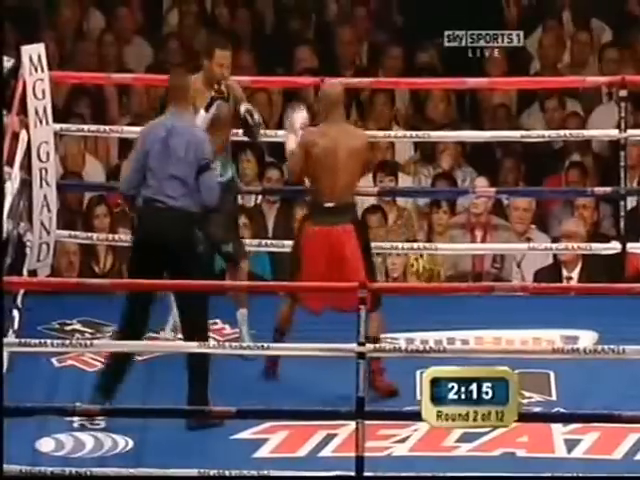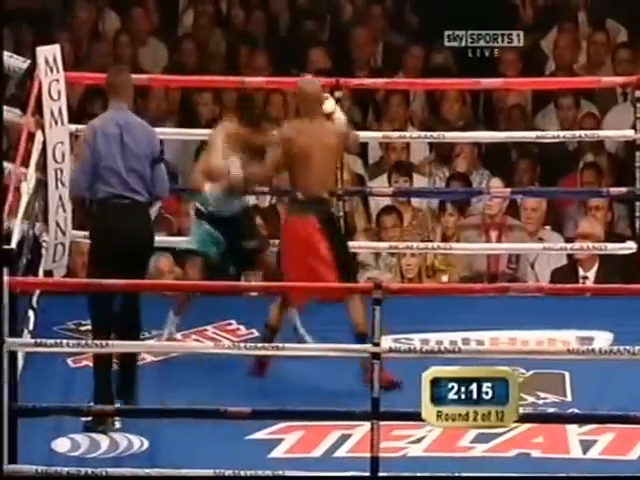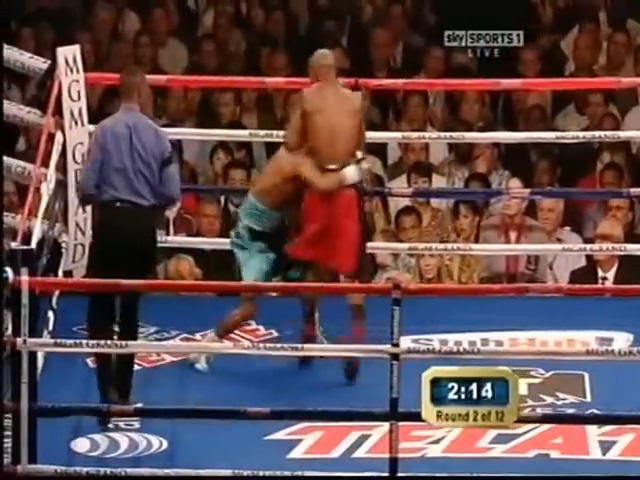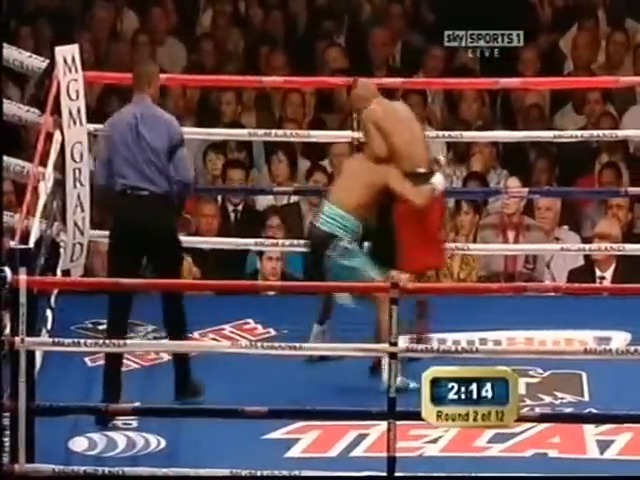
dt=0.5s
person 1, frame 1
left shoulder: (149, 132)
right shoulder: (198, 137)
left elbow: (128, 187)
right elbow: (209, 197)
right wrist: (192, 201)
left hip: (149, 223)
right hip: (181, 227)
left knee: (135, 311)
right knee: (194, 319)
left ankle: (104, 393)
right ankle: (198, 407)
person 1, frame 2
left shoulder: (94, 129)
right shoulder: (146, 131)
left elbow: (78, 188)
right elbow: (161, 189)
left hip: (108, 220)
right hip: (140, 221)
left knee: (102, 314)
right knee: (129, 309)
left ankle: (104, 408)
right ankle: (127, 393)
person 1, frame 3
left shoulder: (104, 130)
right shoulder: (157, 133)
left elbow: (86, 187)
right elbow: (172, 193)
left wrist: (95, 200)
left hip: (111, 222)
right hip: (143, 225)
left knee: (101, 312)
right knee: (130, 311)
left ankle: (110, 390)
right ankle: (122, 392)
person 1, frame 4
left shoulder: (115, 123)
right shoulder: (167, 123)
left elbow: (102, 179)
right elbow: (185, 178)
right wrist: (177, 205)
left hip: (123, 211)
right hip: (158, 212)
left knee: (119, 307)
right knee: (172, 300)
left ankle: (110, 399)
right ankle: (184, 381)
person 2, frame 1
left shoulder: (310, 136)
right shoulder: (362, 138)
left elbow: (294, 173)
left wrist: (293, 133)
left hip: (316, 221)
right hip: (347, 223)
left knee: (294, 292)
right knee: (371, 300)
left ankle: (273, 360)
right ankle: (376, 373)
person 2, frame 2
left shoulder: (288, 131)
right shoulder: (338, 131)
left elbow: (266, 173)
right elbow: (349, 142)
left wrist: (243, 174)
right wrist: (336, 112)
left hip: (295, 215)
right hip: (320, 215)
left knee: (288, 290)
right knee: (351, 289)
left ankle: (262, 358)
right ankle: (371, 363)
person 2, frame 3
left shoulder: (306, 98)
right shoulder: (355, 100)
left elbow: (291, 143)
right elbow: (360, 146)
right hip: (349, 186)
left knee: (317, 265)
right knee: (354, 270)
left ankle: (308, 332)
right ankle: (355, 337)
person 2, frame 4
left shoulder: (371, 114)
right shoulder: (401, 108)
right elbow: (405, 149)
right hip: (430, 183)
left knee: (387, 268)
right knee: (422, 261)
right ankle: (421, 323)
person 3, frame 1
left shoulder: (234, 90)
right shoulder: (190, 88)
left elbow: (254, 134)
left wrist: (250, 118)
right wrist: (208, 109)
left hip: (222, 178)
left knee: (235, 257)
left ankle: (244, 330)
person 3, frame 2
left shoulder: (260, 140)
right shoulder: (224, 134)
right elbow: (197, 181)
left hip: (238, 211)
right hip: (210, 212)
left knee: (268, 265)
right knee: (193, 279)
right ankle: (170, 328)
person 3, frame 3
left shoulder: (292, 153)
right shoulder: (299, 159)
right elbow: (323, 184)
right wrist: (354, 172)
left hip: (273, 225)
right hip: (253, 232)
right knee: (250, 307)
person 3, frame 4
left shoulder: (354, 160)
right shoulder: (388, 171)
right elbow: (418, 200)
right wrist: (438, 181)
left hip: (318, 233)
right hip: (336, 241)
right knee: (385, 295)
left ankle: (317, 341)
right ankle: (388, 372)
